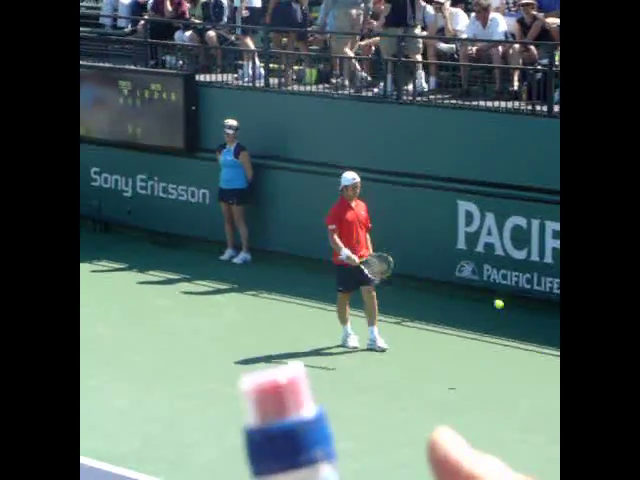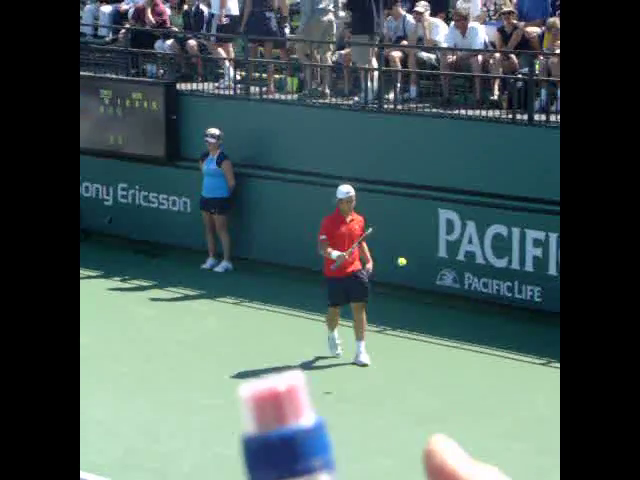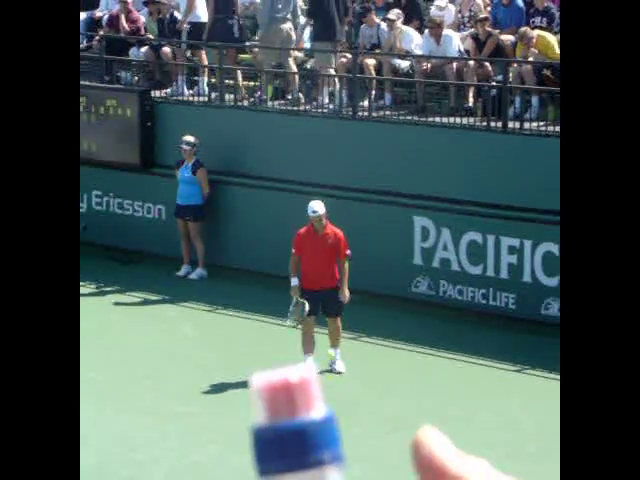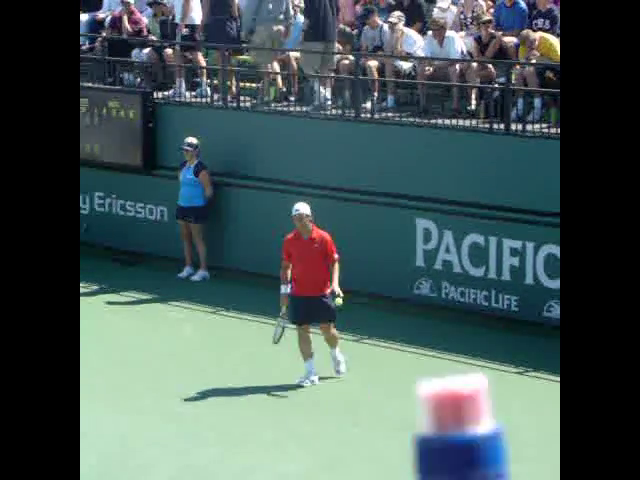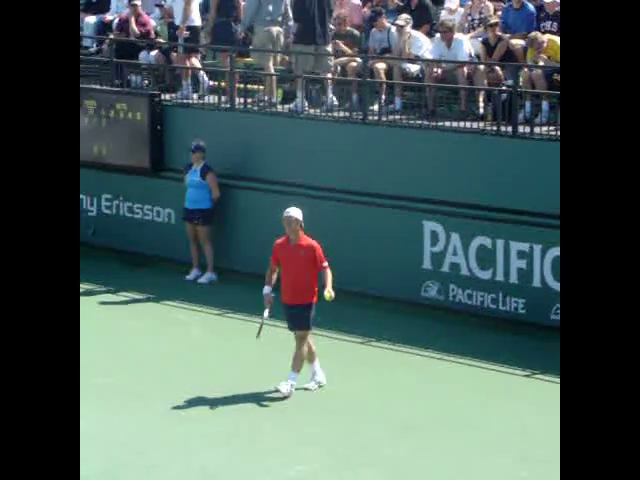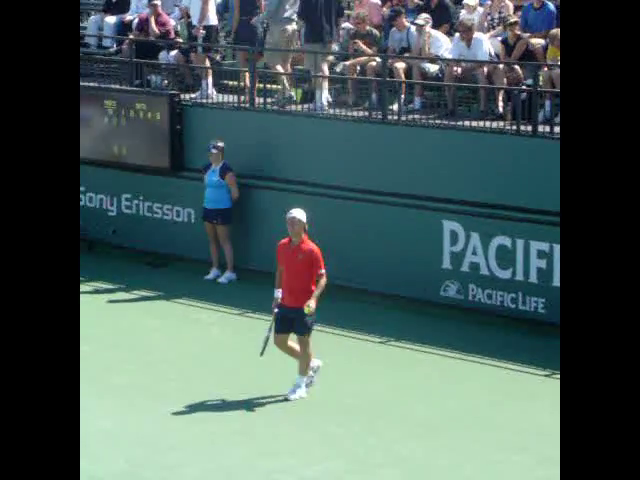
dt=0.3s
person 1, frame 1
left shoulder: (362, 206)
right shoulder: (336, 210)
right elbow: (333, 237)
left wrist: (370, 253)
right wrist: (346, 254)
left hip: (364, 259)
right hip: (345, 261)
left knee: (370, 295)
right knee: (343, 297)
left ankle: (374, 337)
right ankle: (347, 334)
person 1, frame 2
left shoulder: (359, 220)
right shoulder: (329, 222)
right elbow: (322, 247)
left wrist: (369, 261)
right wrist: (335, 254)
left hip: (356, 272)
right hip: (334, 274)
left knee: (359, 310)
right knee: (334, 312)
left ankle: (361, 351)
right ankle: (333, 336)
person 1, frame 3
left shoulder: (337, 235)
right shoulder: (301, 235)
left elbow: (344, 261)
right elbow: (294, 260)
left wrist: (344, 287)
right wrist: (294, 283)
left hip: (331, 286)
right hip: (308, 288)
left knee: (334, 322)
right knee: (307, 325)
left ankle: (335, 358)
person 1, frame 4
left shoulder: (323, 238)
right shoulder: (289, 240)
left elbow: (334, 262)
right elbow: (285, 266)
left wrist: (335, 283)
right wrist: (284, 290)
left hip: (320, 293)
right hip: (298, 294)
left knee: (327, 329)
right knee: (302, 331)
left ankle: (336, 355)
right ankle: (311, 372)
person 1, frame 5
left shoulder: (312, 246)
right shoulder: (278, 245)
left elbow: (325, 269)
right elbow: (272, 269)
left wrist: (328, 287)
right wrist: (267, 290)
left hip: (306, 301)
right hip: (288, 300)
left knee: (301, 339)
right knee: (302, 338)
left ankle: (291, 382)
right ankle: (318, 374)
person 1, frame 6
left shoulder: (312, 250)
right shoulder: (282, 246)
left elbow: (322, 279)
left wrist: (312, 299)
right wrist: (277, 294)
left hip: (304, 305)
right hip: (285, 303)
left knee: (303, 343)
right knee: (279, 341)
left ankle: (302, 385)
right ankle: (311, 364)
person 2, frame 1
left shoulder: (241, 150)
right shoulder: (221, 149)
left elbow: (249, 173)
left wrist: (243, 185)
left hip: (237, 190)
right hip: (224, 188)
left knee: (239, 222)
right knee: (227, 221)
left ankle: (245, 253)
right ankle: (230, 250)
person 2, frame 2
left shoulder: (223, 160)
right shoulder: (204, 157)
left elbow: (231, 182)
left wrist: (224, 194)
left hip: (219, 199)
right hip: (205, 197)
left knee: (221, 230)
right knee: (209, 229)
left ankle: (226, 262)
right ankle: (211, 258)
person 2, frame 3
left shoulder: (198, 167)
right shoulder: (180, 165)
left elbow: (206, 190)
left wrist: (198, 202)
left hip: (194, 207)
right hip: (180, 204)
left knee: (195, 237)
right knee: (183, 237)
left ankle: (201, 269)
right ankle: (186, 266)
person 2, frame 4
left shoulder: (200, 169)
right shoulder: (182, 166)
left elbow: (209, 191)
left wrist: (200, 202)
left hip: (196, 208)
right hip: (182, 206)
left knee: (197, 239)
right knee: (185, 238)
left ankle: (203, 270)
right ankle: (188, 267)
person 2, frame 5
left shoulder: (207, 171)
right shoulder: (188, 168)
left elbow: (216, 193)
left wrist: (206, 203)
left hip: (202, 211)
right hip: (189, 208)
left knee: (204, 241)
right knee: (192, 240)
left ankle: (210, 272)
right ankle: (195, 269)
person 2, frame 6
left shoulder: (226, 171)
right shoulder: (207, 168)
left elbow: (235, 193)
left wrist: (226, 203)
left hip: (222, 210)
right hip: (208, 208)
left knee: (224, 241)
right knee: (212, 240)
left ankle: (230, 272)
right ankle: (215, 269)
